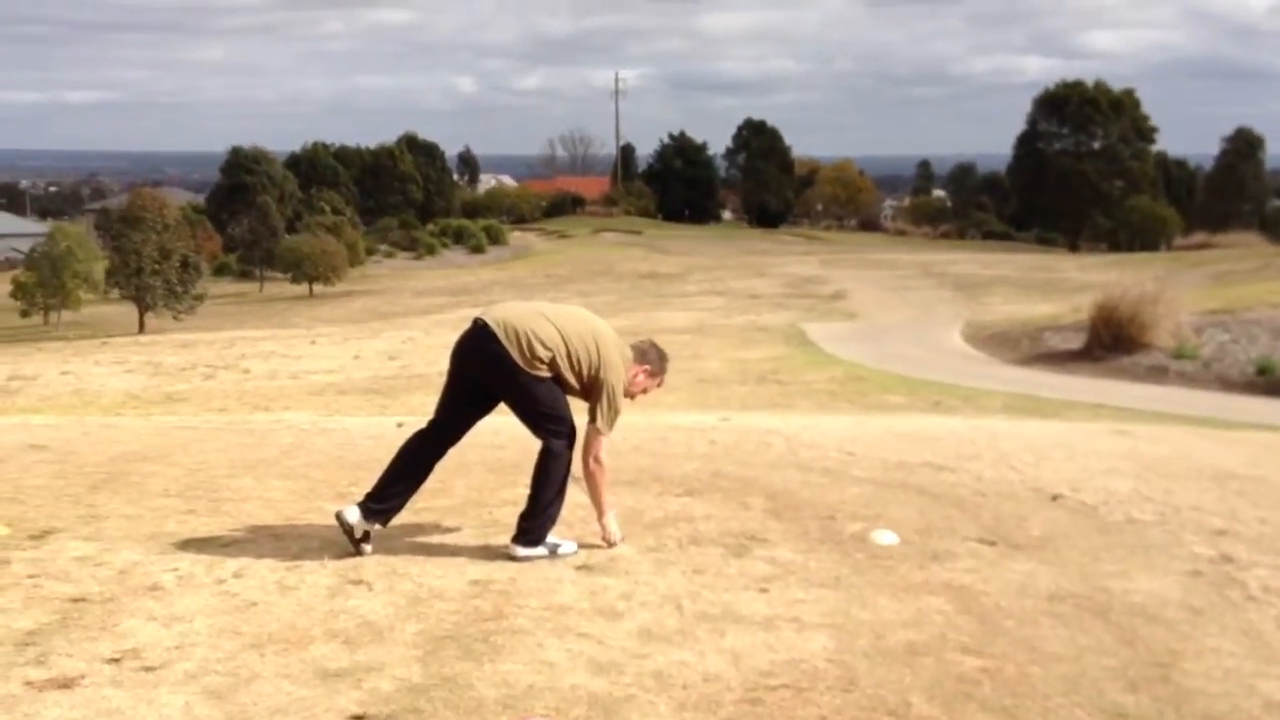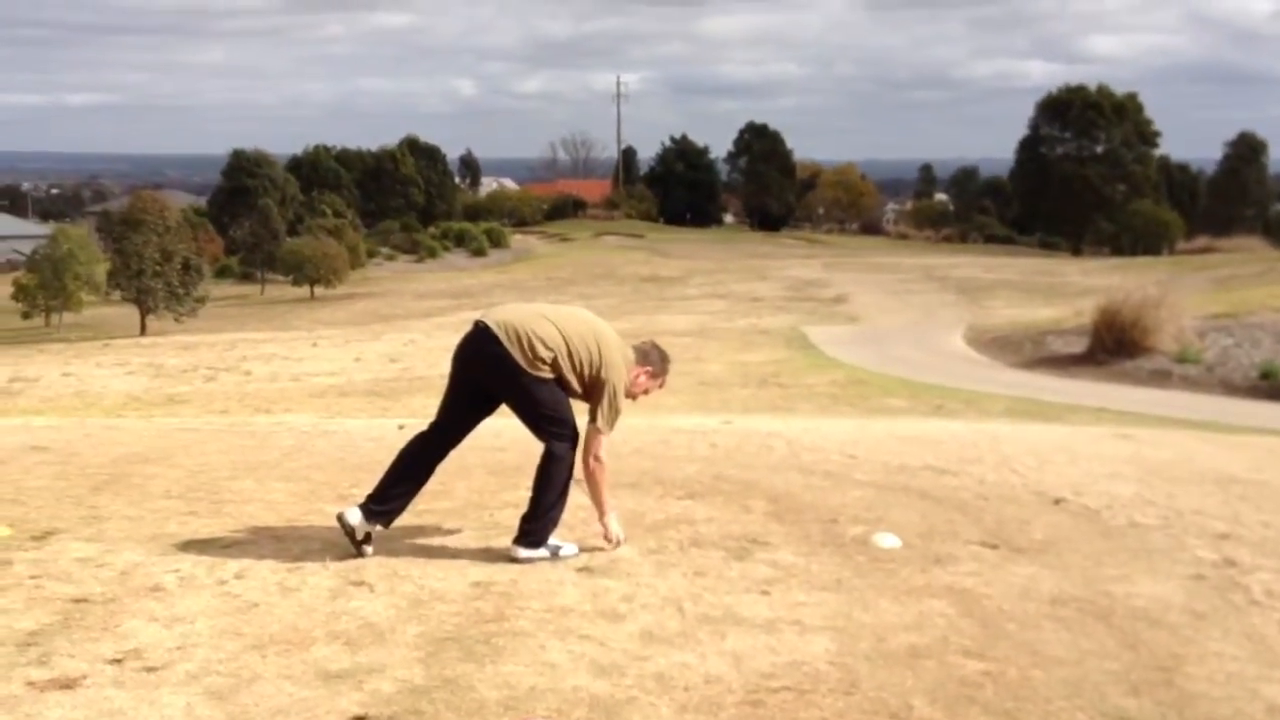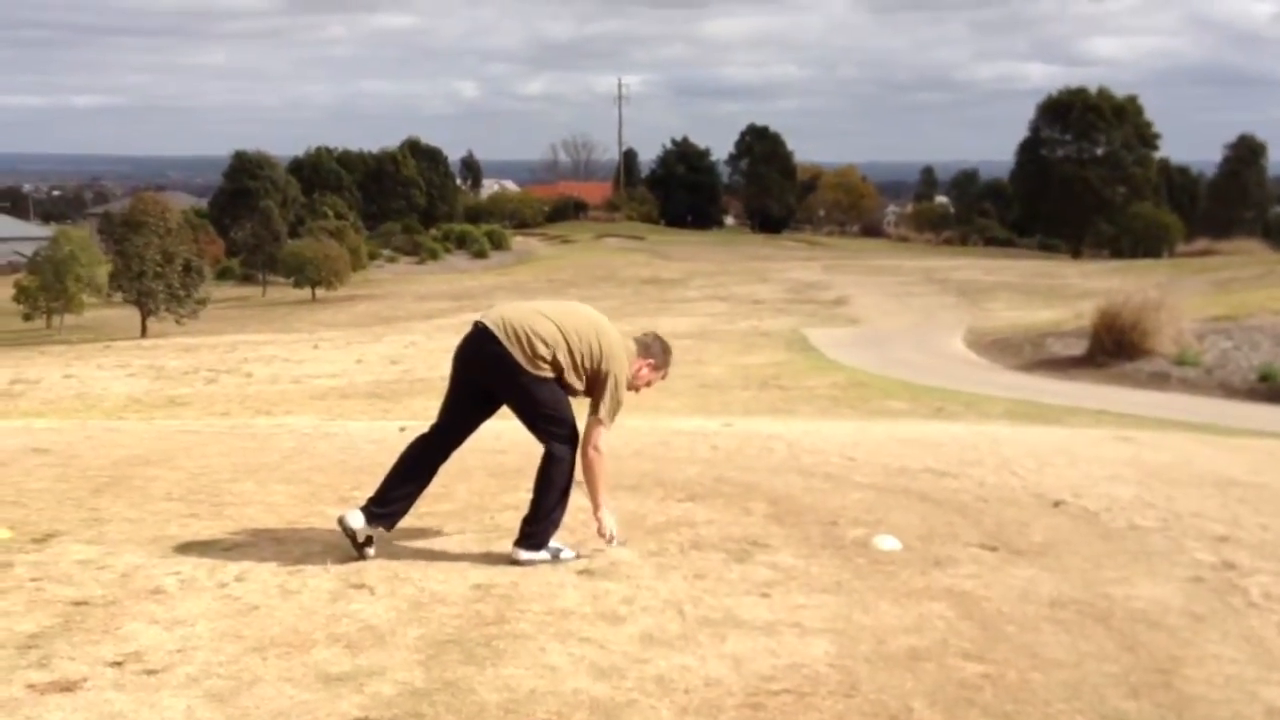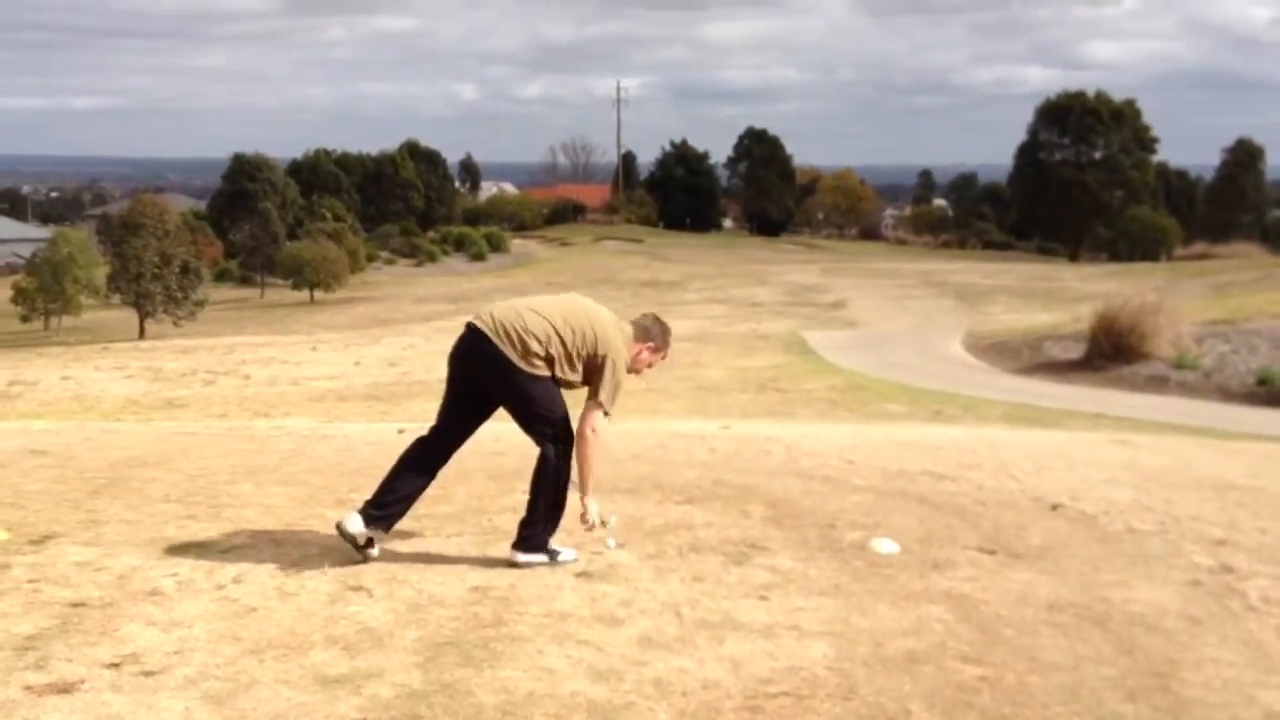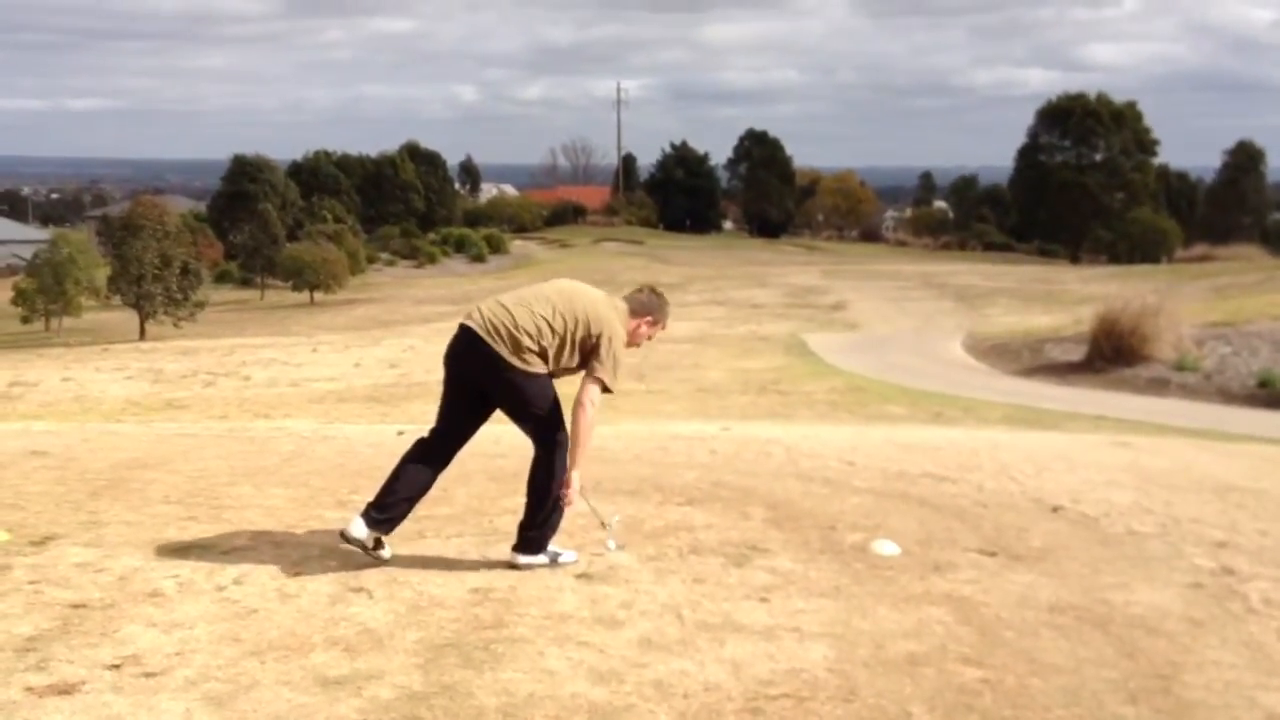
dt=0.1s
person 1, frame 1
left shoulder: (605, 345)
right shoulder: (614, 371)
right elbow: (593, 456)
right wrist: (605, 515)
left hip: (482, 334)
right hip: (517, 352)
left knee: (440, 432)
right knee: (560, 438)
left ankle: (366, 514)
right ankle: (531, 539)
person 1, frame 2
left shoulder: (605, 342)
right shoulder: (616, 372)
right elbow: (593, 454)
right wrist: (607, 515)
left hip: (482, 336)
right hip: (519, 354)
left knee: (441, 433)
right knee: (562, 440)
left ankle: (367, 515)
right ankle: (533, 541)
person 1, frame 3
left shoulder: (606, 339)
right shoulder: (617, 364)
right elbow: (592, 446)
right wrist: (601, 509)
left hip: (483, 336)
right hip: (520, 354)
left knee: (443, 435)
right knee: (563, 441)
left ankle: (369, 518)
right ankle: (534, 543)
person 1, frame 4
left shoulder: (594, 318)
right shoulder: (616, 349)
right elbow: (589, 429)
right wrist: (587, 496)
left hip: (476, 336)
right hip: (515, 355)
left knee: (441, 438)
right knee: (558, 442)
left ankle: (367, 520)
right ankle: (533, 546)
person 1, frame 5
left shoulder: (592, 303)
right shoulder: (611, 330)
right elbow: (586, 404)
right wrist: (574, 470)
left hip: (471, 335)
right hip: (510, 351)
left knee: (442, 440)
right knee: (552, 440)
left ankle: (371, 523)
right ankle: (533, 547)
